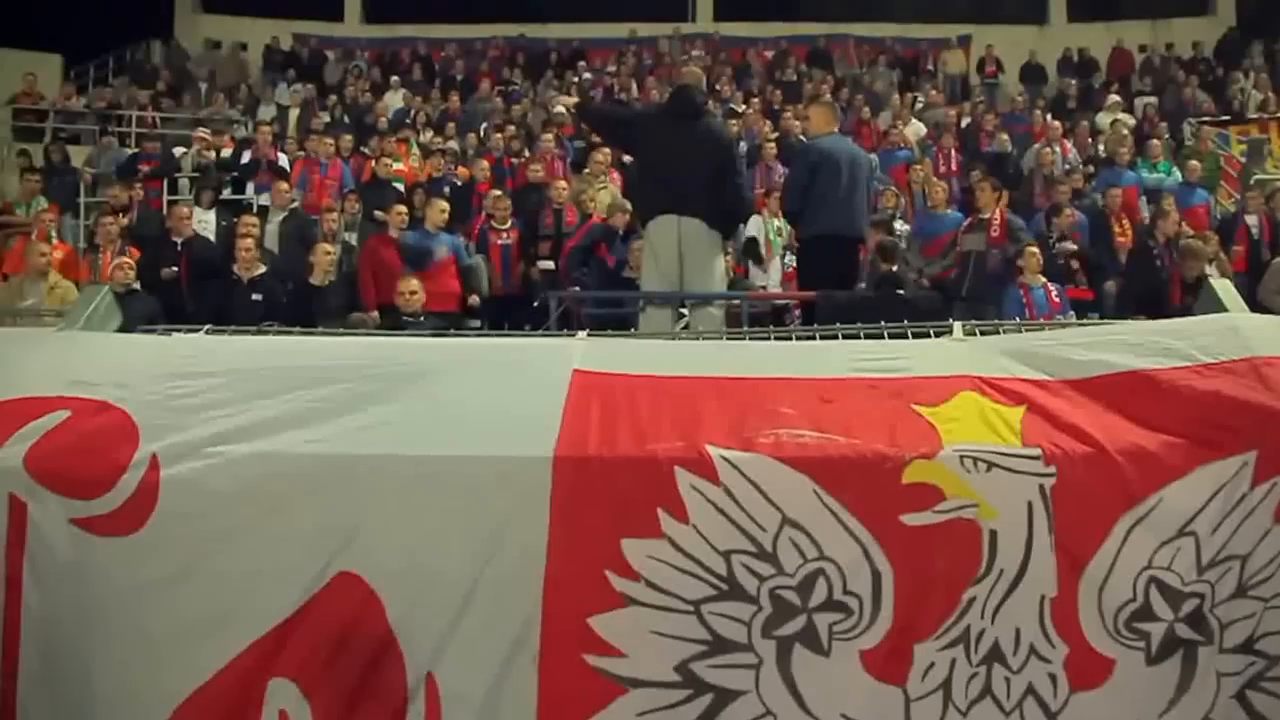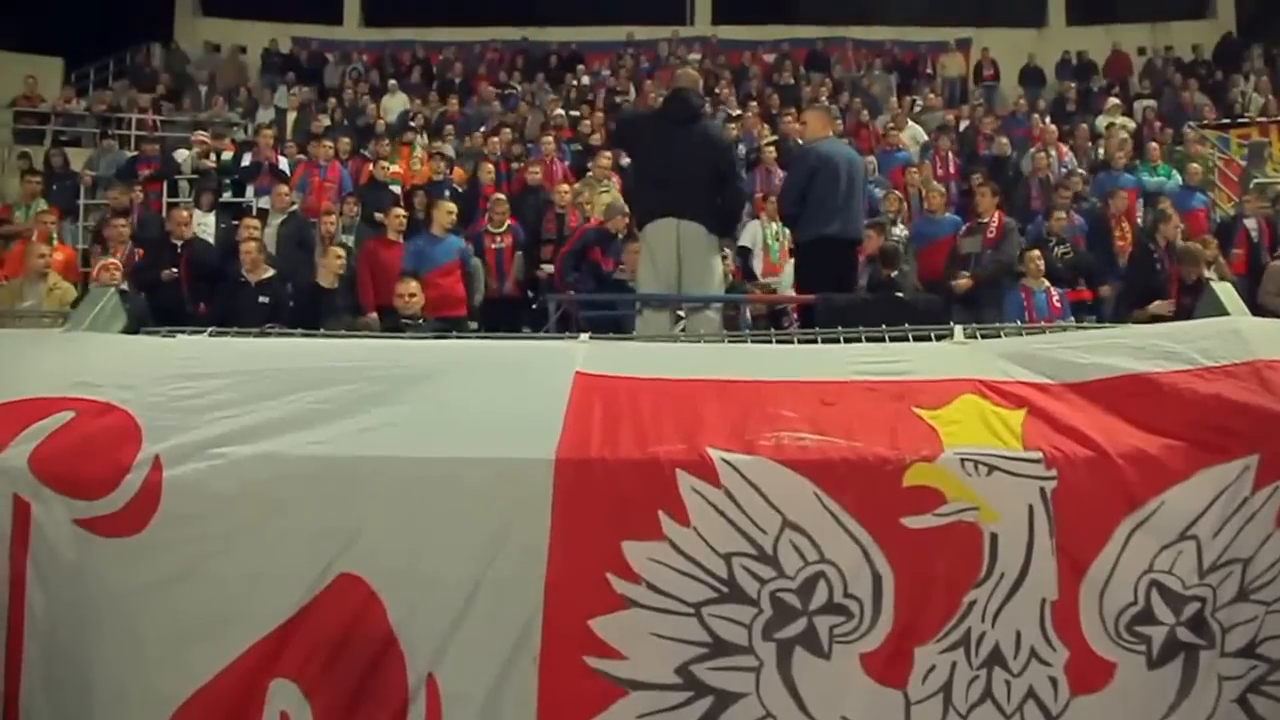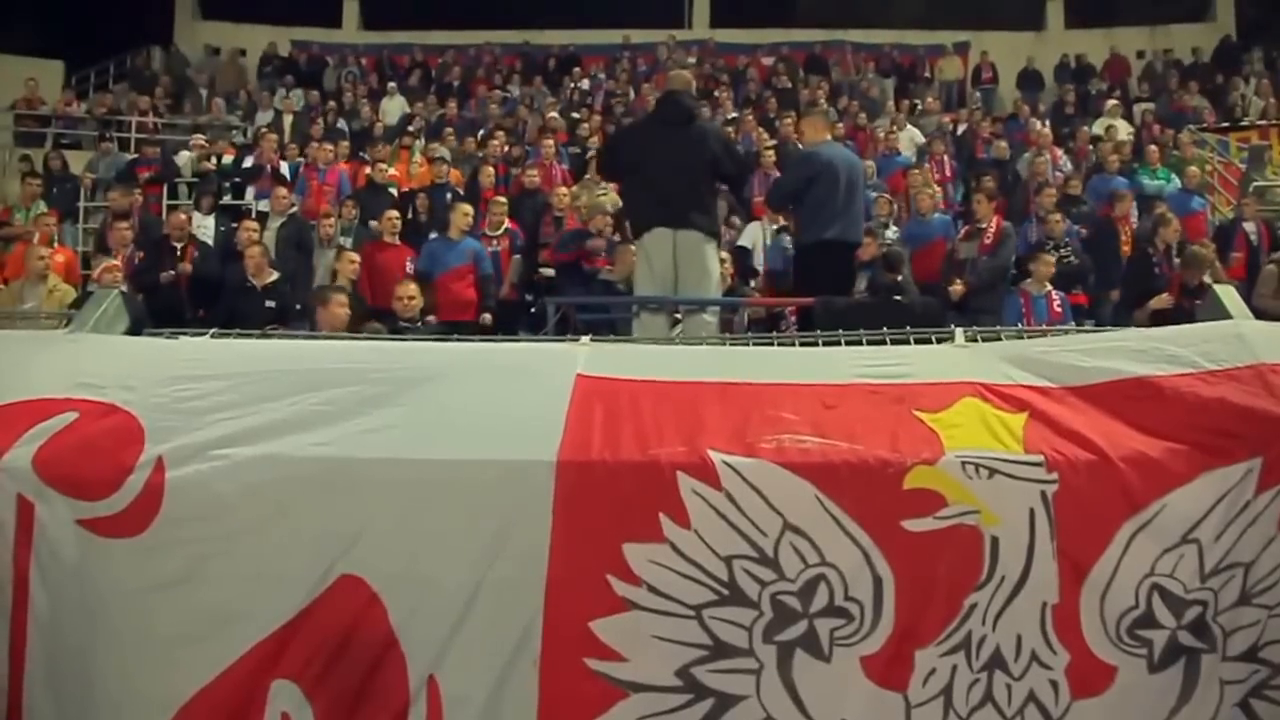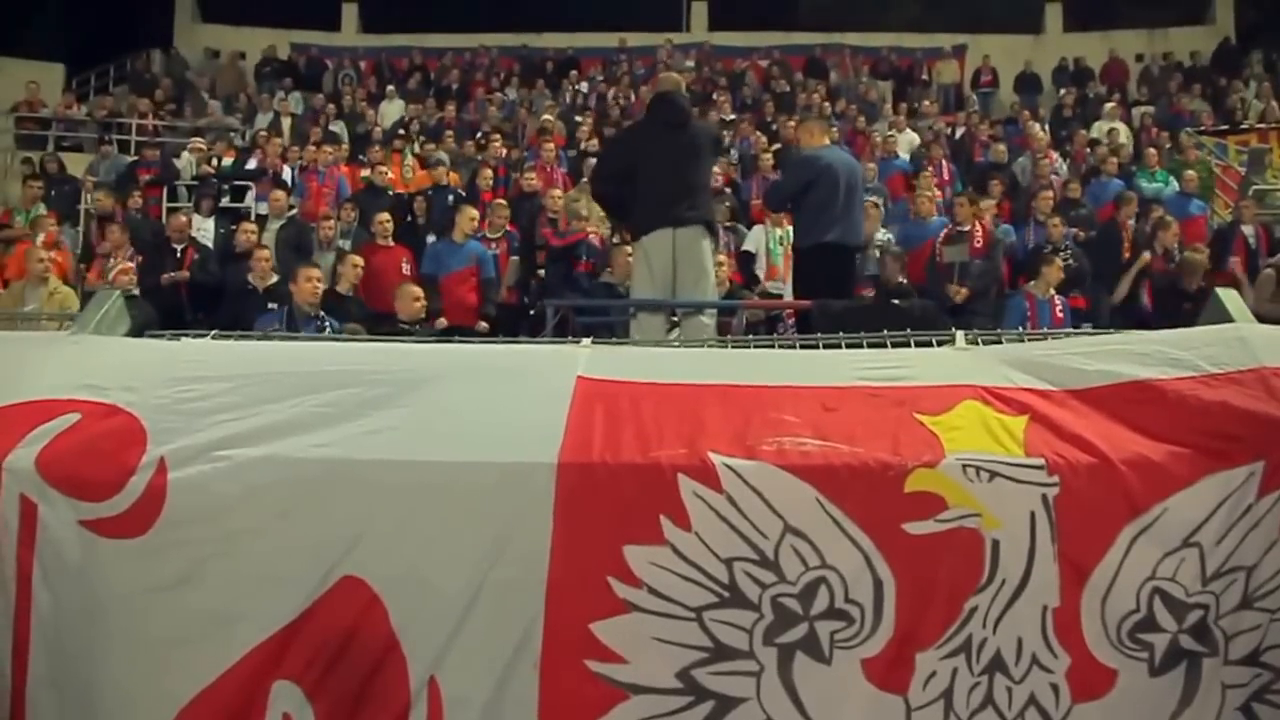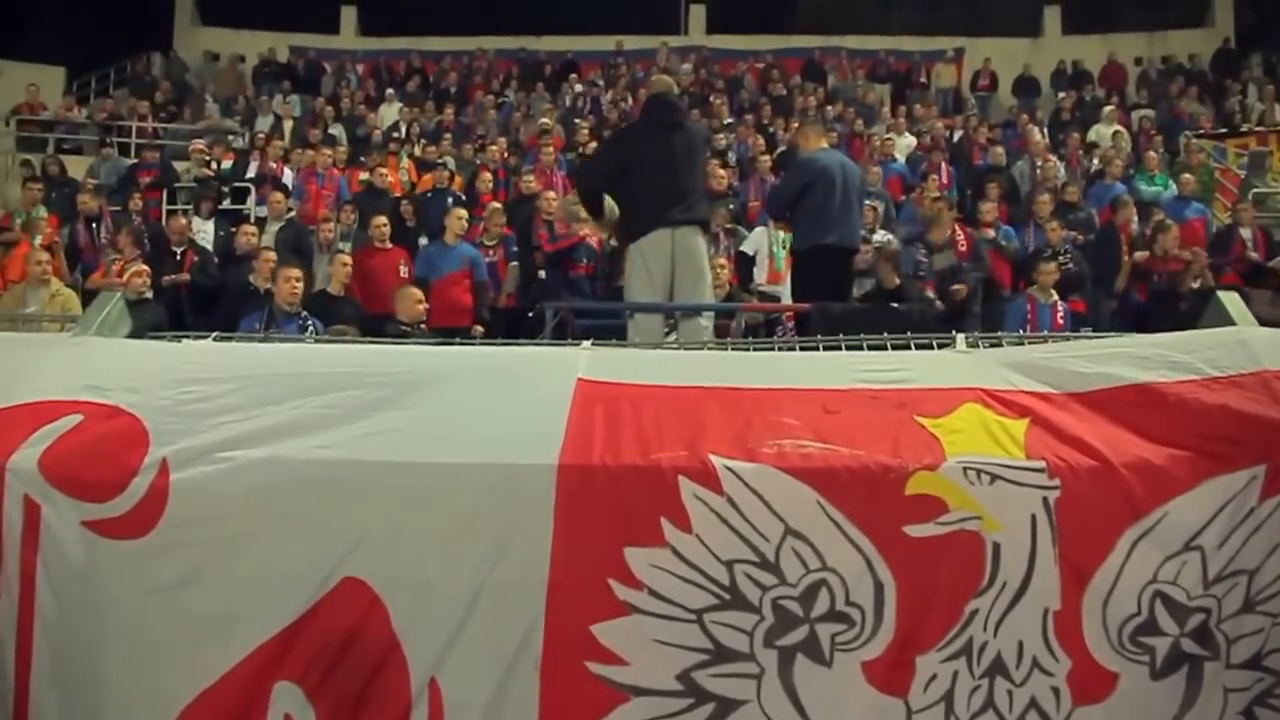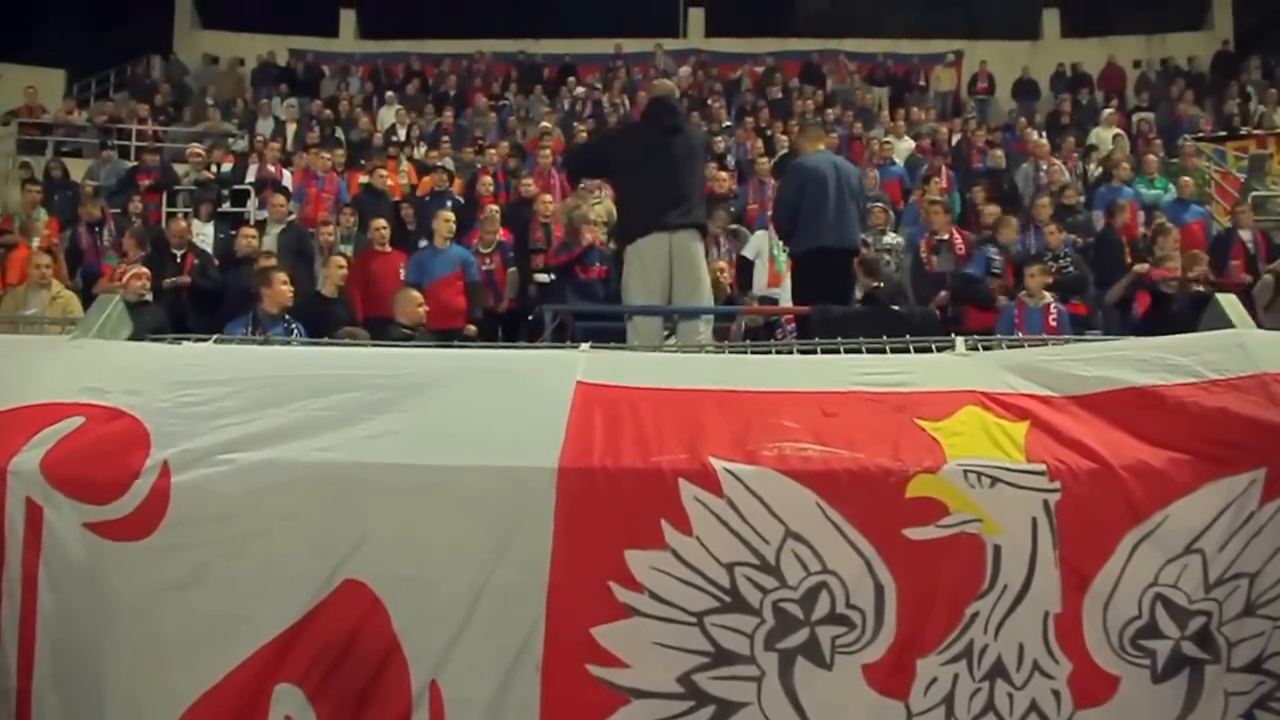
dt=0.4s
person 1, frame 1
left shoulder: (645, 121)
right shoulder: (716, 131)
left elbow: (606, 117)
right elbow: (733, 184)
left wrist: (578, 104)
right wrist: (732, 224)
left hip: (659, 219)
right hip: (702, 222)
left knee: (655, 300)
right knee: (708, 301)
person 1, frame 2
left shoulder: (643, 126)
right shoulder: (714, 134)
left elbow: (622, 130)
right elbow: (732, 188)
right wrist: (727, 226)
left hip: (656, 223)
right hip: (700, 225)
left knee: (653, 303)
right knee: (704, 304)
person 1, frame 3
left shoulder: (634, 134)
right shoulder: (710, 133)
left elbow: (606, 167)
right elbow: (739, 172)
left hip: (652, 228)
right hip: (698, 227)
left knee: (650, 307)
right knee: (702, 308)
person 1, frame 4
left shoulder: (632, 136)
right shoulder: (704, 133)
left elbow: (602, 183)
right elbow: (716, 151)
left wrist: (624, 216)
left hip: (650, 227)
right hip: (694, 226)
left knee: (648, 309)
right knee: (699, 308)
person 1, frame 5
left shoulder: (628, 136)
right shoulder: (697, 133)
left elbow: (590, 177)
left wrist: (598, 213)
left hip: (646, 229)
right hip: (690, 228)
left knee: (645, 311)
right knee: (696, 310)
person 1, frame 6
left shoulder: (625, 138)
right shoulder: (697, 137)
left elbow: (576, 160)
left hip: (643, 232)
right hip: (687, 231)
left knee: (643, 313)
right knee: (695, 312)
person 2, frame 1
left shoulder: (811, 149)
right shoulder: (861, 155)
left elbow: (791, 195)
right elbow: (869, 198)
left wrist: (797, 223)
left hip: (818, 237)
right hip: (852, 237)
left knee: (816, 306)
person 2, frame 2
left shoulder: (809, 152)
right shoulder: (855, 157)
left elbow: (789, 199)
right elbow: (862, 201)
left wrist: (795, 227)
left hip: (816, 240)
right hip: (849, 239)
left knee: (814, 308)
person 2, frame 3
left shoulder: (809, 156)
right shoulder: (854, 160)
left elbow: (776, 196)
left wrist: (790, 208)
left hip: (816, 244)
right hip: (848, 241)
left knee: (812, 311)
person 2, frame 4
left shoulder: (808, 160)
right shoulder: (853, 163)
left elbow: (773, 198)
left wrist: (791, 206)
left hip: (815, 247)
right hip: (848, 245)
left knee: (811, 315)
person 2, frame 5
left shoulder: (807, 163)
right shoulder: (852, 167)
left elbow: (775, 203)
right elbow: (858, 208)
left wrist: (788, 219)
left hip: (813, 249)
right hip: (846, 247)
left knee: (810, 318)
person 2, frame 6
left shoulder: (800, 167)
right shoulder: (851, 169)
left elbow: (782, 214)
right elbow: (860, 211)
left wrist: (793, 240)
left hip: (811, 252)
right hip: (846, 251)
left knee: (810, 321)
